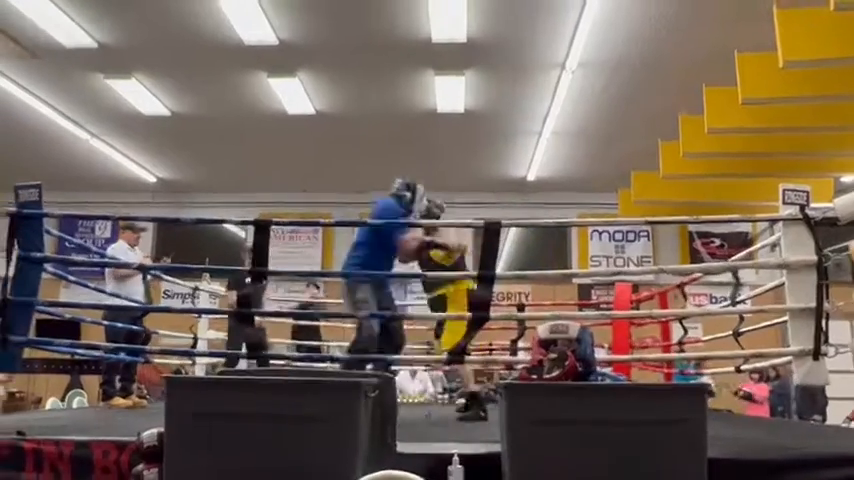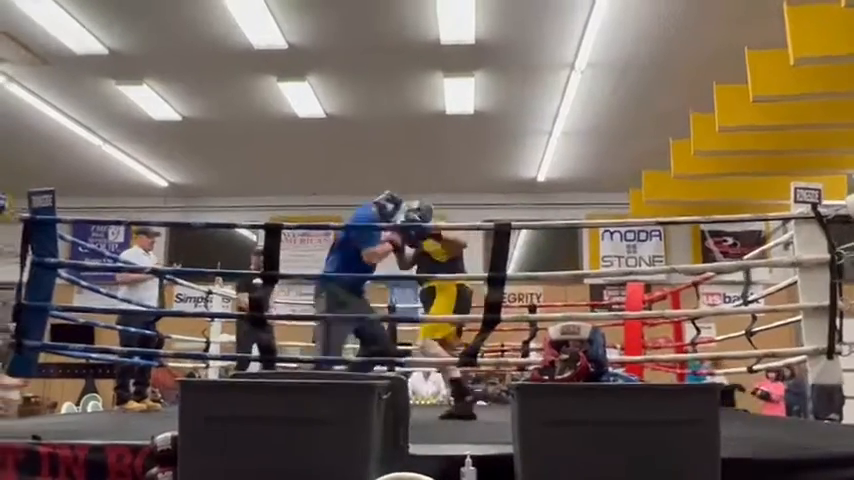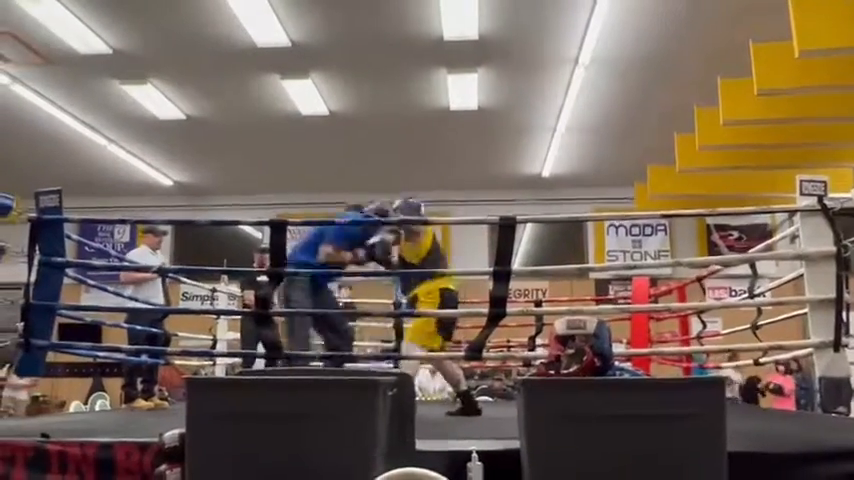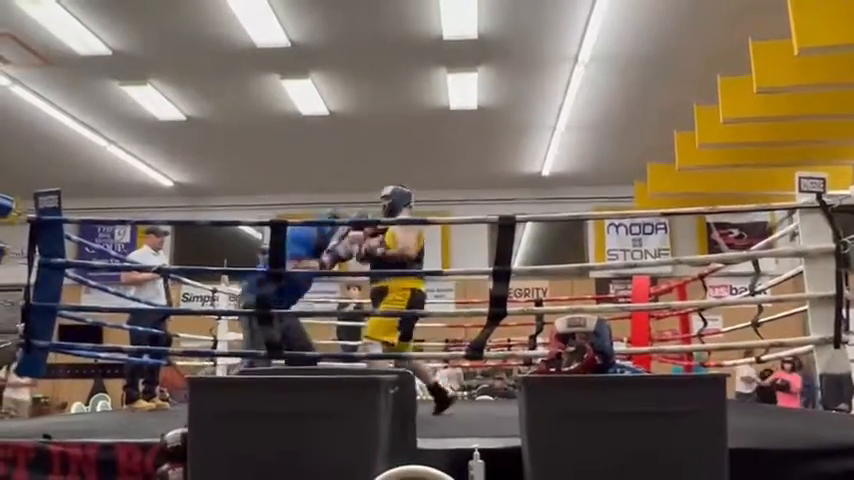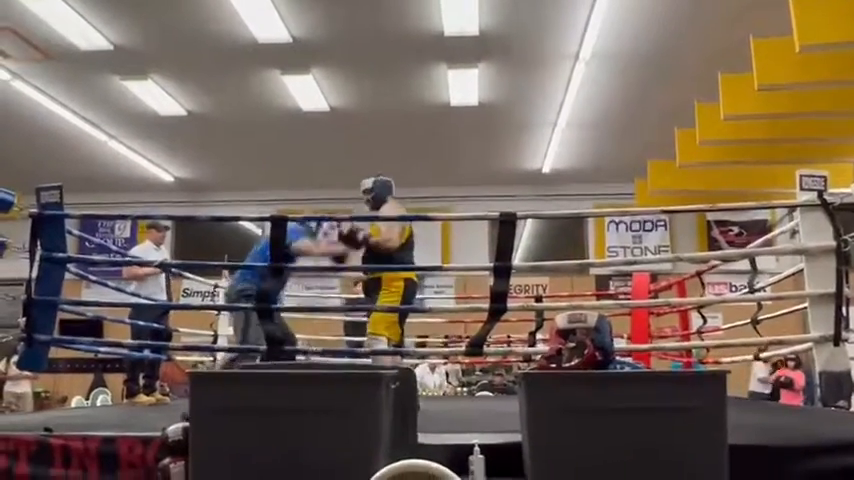
dt=0.2s
person 1, frame 1
left shoulder: (444, 235)
left elbow: (459, 249)
left hip: (457, 297)
right hip: (444, 301)
left knee: (453, 350)
right knee: (453, 351)
left ankle: (477, 405)
right ankle: (473, 398)
person 1, frame 2
left shoulder: (435, 236)
right shoulder: (423, 241)
left elbow: (460, 243)
right elbow: (405, 265)
left wrist: (434, 233)
right wrist: (398, 247)
left hip: (449, 293)
right hip: (440, 295)
left knee: (427, 344)
right knee: (442, 349)
left ankle: (462, 391)
right ankle: (461, 401)
person 1, frame 3
left shoulder: (417, 231)
right shoulder: (408, 240)
right elbow: (398, 268)
right wrist: (385, 258)
left hip: (434, 295)
right hip: (428, 297)
left knee: (412, 345)
right knee: (435, 354)
right ankle: (469, 402)
person 1, frame 4
left shoulder: (405, 222)
right shoulder: (395, 228)
left elbow: (408, 251)
right elbow: (370, 258)
left wrist: (378, 251)
right wrist: (369, 240)
left hip: (403, 292)
right hip: (397, 293)
left knee: (373, 341)
right knee: (400, 354)
right ankle: (439, 392)
person 1, frame 5
left shoulder: (390, 210)
right shoulder: (385, 214)
left elbow: (390, 243)
right elbow: (375, 245)
left wrist: (361, 237)
right wrist: (355, 234)
left hip: (394, 283)
right hip: (385, 284)
left knee: (376, 338)
right knee: (386, 341)
person 2, frame 1
left shoulder: (137, 252)
right shoulder: (116, 249)
right elbow: (117, 272)
right wrist: (141, 267)
left hip: (135, 309)
right hip: (118, 308)
left ankle: (127, 392)
right ankle: (109, 394)
person 2, frame 2
left shoulder: (151, 257)
right shoulder: (129, 255)
right elbow: (122, 278)
right wrist: (148, 274)
left hip: (149, 313)
right hip: (132, 312)
left ankle: (141, 396)
right ankle: (123, 398)
person 2, frame 3
left shoulder: (159, 256)
right shoulder: (135, 255)
right elbow: (125, 277)
right wrist: (152, 275)
left hip: (157, 312)
right hip: (140, 311)
left knee: (155, 353)
left ankle: (149, 394)
right ankle: (131, 396)
person 2, frame 4
left shoulder: (162, 256)
right shoulder: (137, 256)
right elbow: (125, 278)
left wrist: (169, 304)
right wrist: (152, 275)
left hip: (159, 312)
right hip: (142, 311)
left knee: (157, 354)
left ankle: (150, 394)
right ankle: (132, 397)
person 2, frame 5
left shoulder: (164, 251)
right shoulder: (139, 250)
right elbow: (127, 273)
right wrist: (153, 270)
left hip: (161, 306)
right hip: (144, 306)
left knee: (158, 348)
left ankle: (150, 389)
right ankle: (133, 391)
person 3, frame 1
left shoulder: (390, 208)
right shoulder: (390, 209)
left elbow: (404, 257)
right elbow: (406, 245)
left wrist: (422, 243)
right wrist: (420, 236)
left hip: (376, 278)
right hip: (358, 279)
left knee: (393, 336)
right knee: (369, 332)
person 3, frame 2
left shoulder: (370, 219)
right shoulder: (367, 217)
right elbow: (371, 256)
right wrist: (395, 241)
left hip: (351, 291)
right hip: (335, 290)
left knee: (378, 341)
right knee: (330, 354)
person 3, frame 3
left shoulder: (357, 226)
right shoulder: (350, 222)
right elbow: (325, 255)
right wrist: (357, 256)
left hip: (317, 282)
right hip: (299, 278)
left knee: (343, 336)
right knee: (299, 345)
person 3, frame 4
left shoulder: (317, 239)
right shoulder: (305, 235)
right elbow: (291, 269)
right wrist: (326, 261)
left hip: (279, 306)
right hip: (258, 302)
left knee: (306, 355)
right knee: (260, 361)
person 3, frame 5
left shoulder: (292, 232)
right shoulder: (295, 231)
right elbow: (304, 247)
right wrist: (340, 249)
left hip: (260, 298)
right hip: (246, 295)
left knee: (285, 345)
right knee: (250, 351)
